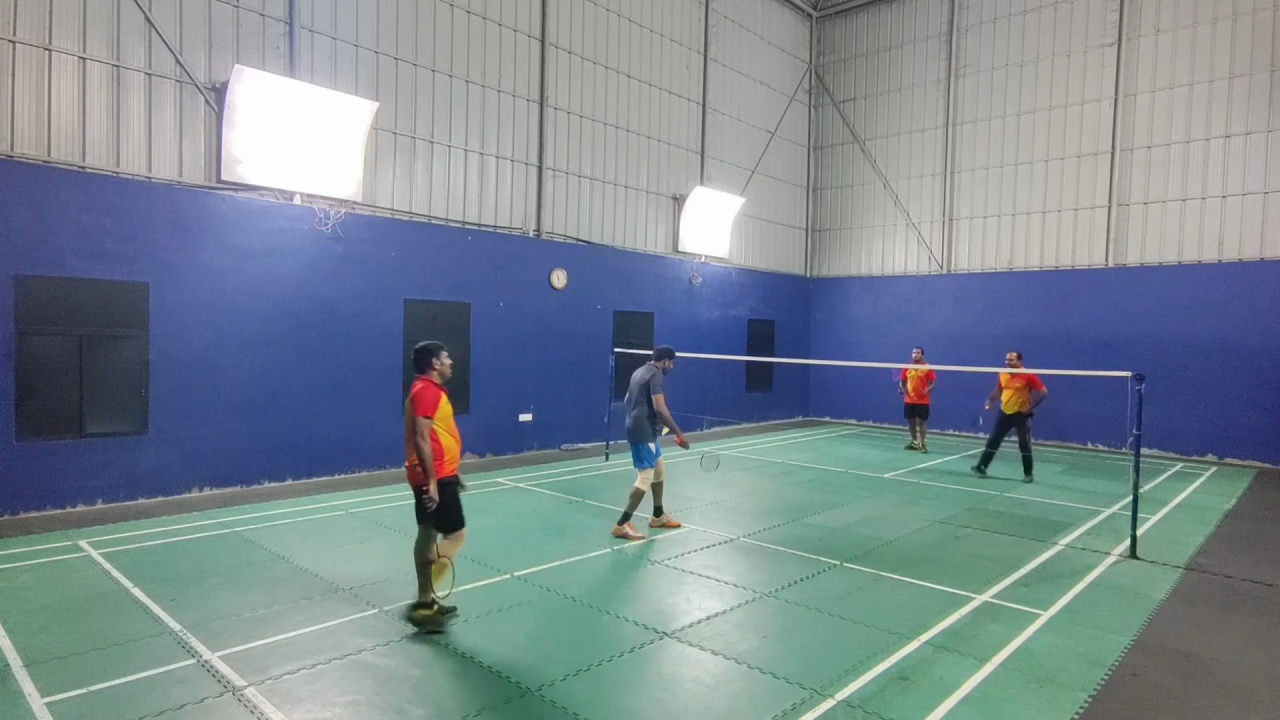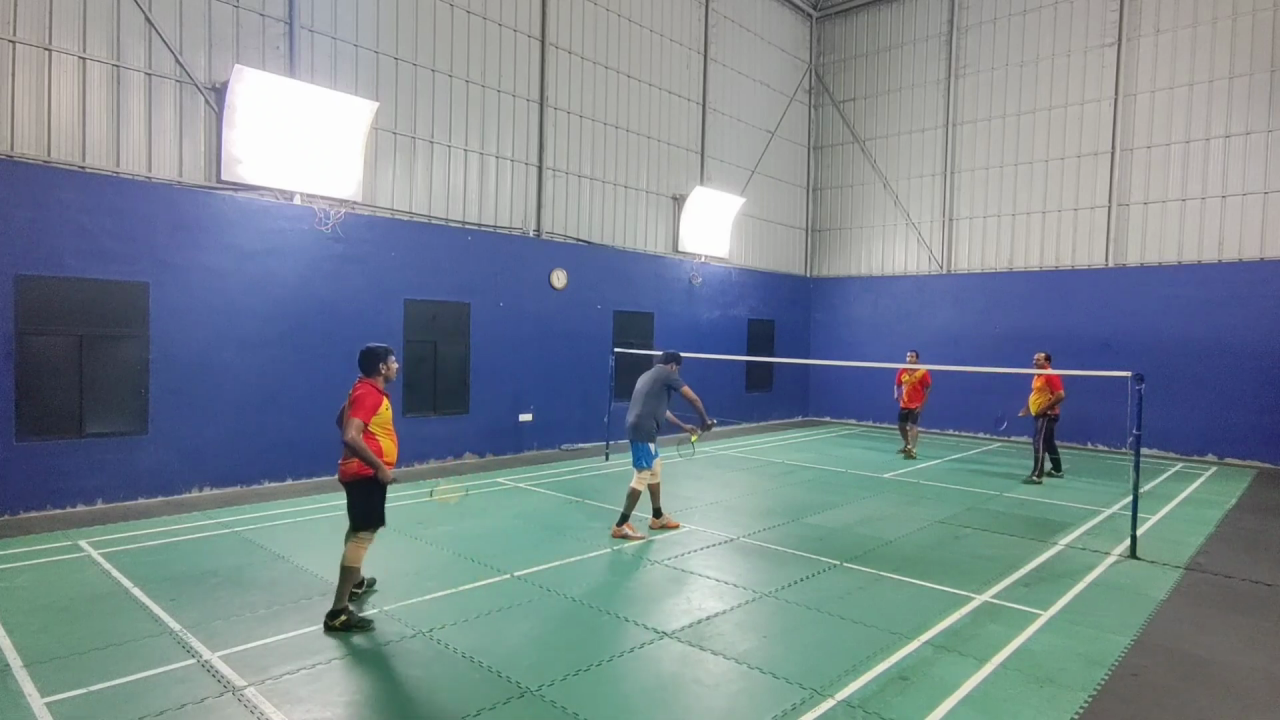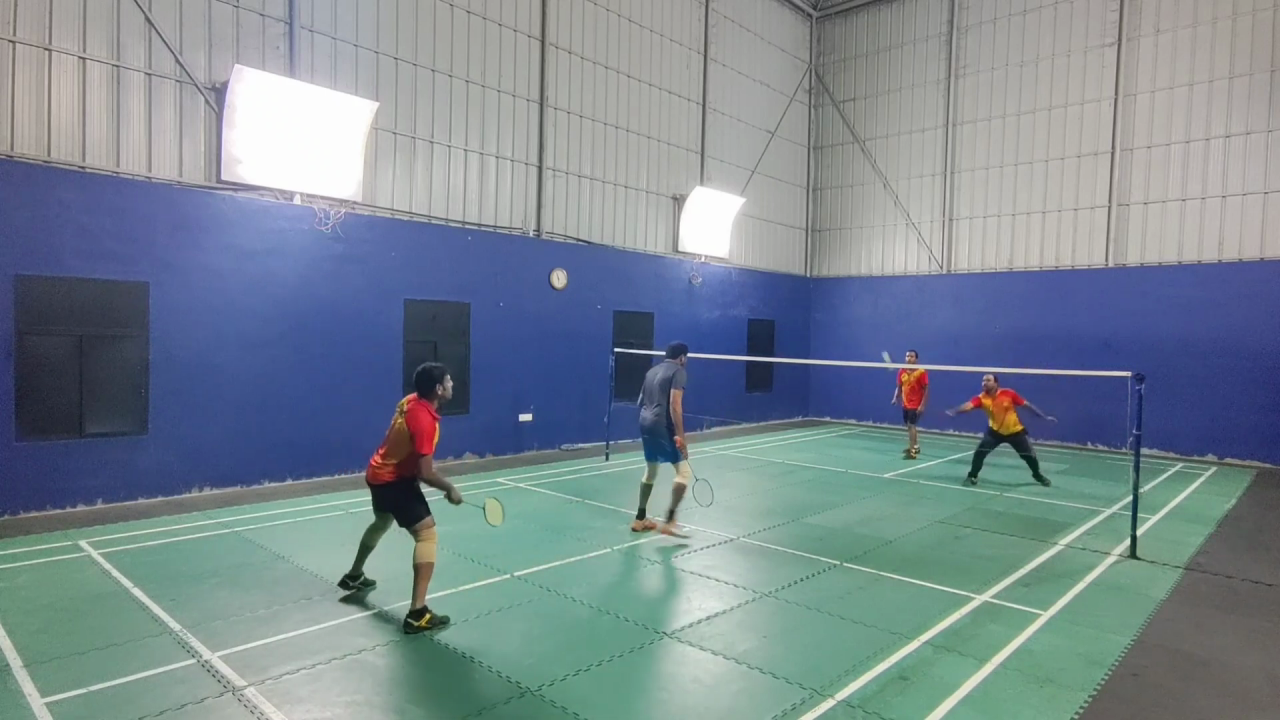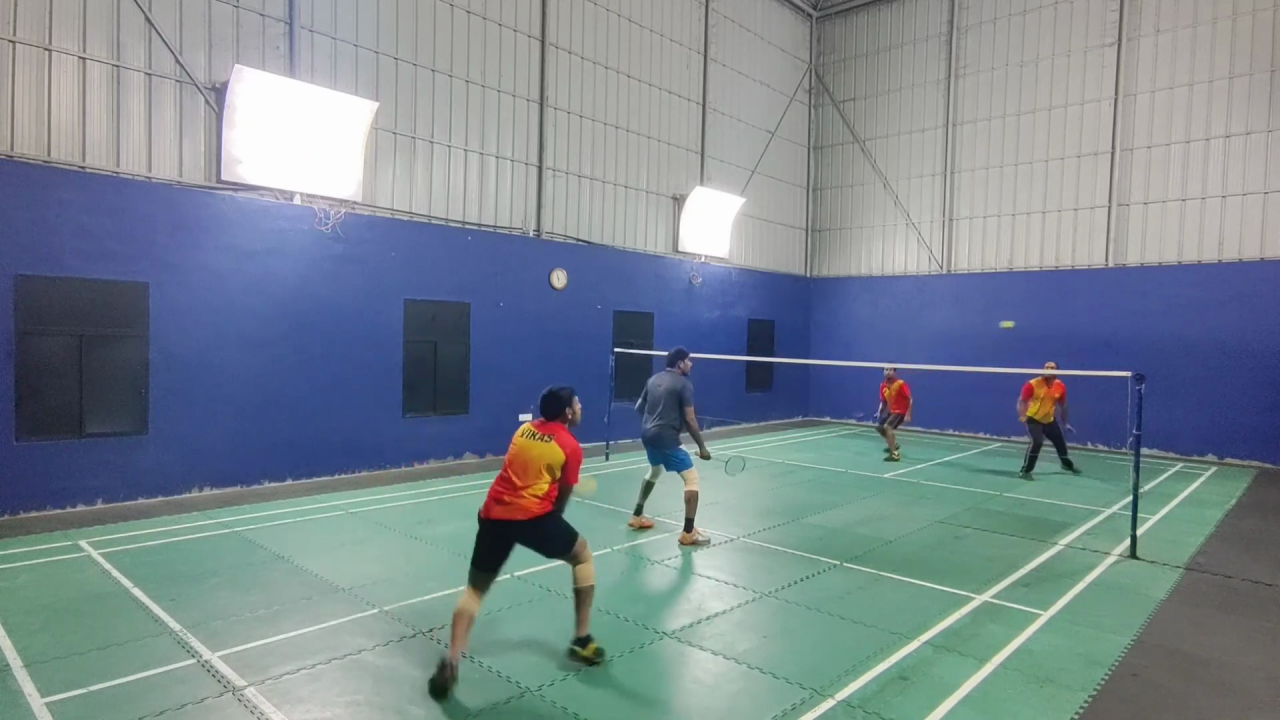
dt=1s
person 1, frame 1
left shoulder: (428, 390)
right shoulder: (427, 391)
right elbow: (421, 440)
left wrist: (452, 472)
right wrist: (433, 481)
left hip: (433, 476)
right hip: (436, 478)
left knee: (428, 535)
right knee: (454, 535)
left ankle: (426, 602)
right ankle: (423, 606)
person 1, frame 2
left shoulder: (366, 390)
right shoulder: (369, 394)
left elbow: (341, 422)
right elbow: (350, 437)
right wrist: (379, 466)
left hip: (361, 473)
right hip: (367, 475)
left knee: (359, 531)
right knee: (362, 537)
left ankle: (356, 583)
right ankle: (338, 612)
person 1, frame 3
left shoulder: (412, 401)
right shoulder: (424, 420)
right elbow: (425, 473)
right wrist: (450, 488)
left hip: (378, 473)
right hip: (395, 480)
left knee: (381, 524)
right knee: (426, 535)
left ankle: (354, 576)
right ankle: (417, 613)
person 1, frame 4
left shoulder: (525, 429)
right shoulder: (569, 446)
right elbow: (563, 497)
left hip: (494, 514)
right hip: (534, 515)
left knee: (476, 588)
right knee: (583, 556)
left ankle: (450, 664)
right ankle: (582, 640)
person 2, frame 1
left shoulder: (641, 372)
right shoulder: (655, 375)
left elbow: (628, 400)
right elbow: (660, 408)
right wrist: (678, 434)
left hip: (643, 429)
right hip: (644, 431)
left knee: (659, 469)
right knee: (645, 477)
left ankle: (658, 516)
right ankle: (622, 524)
person 2, frame 2
left shoulder: (649, 375)
right shoulder: (667, 374)
right elbow: (693, 399)
left wrist: (683, 426)
right wrist: (705, 419)
left hip: (639, 428)
right hip: (643, 429)
left knee: (655, 469)
right knee: (642, 476)
left ankle: (658, 517)
right ankle: (621, 526)
person 2, frame 3
left shoulder: (652, 371)
right shoulder: (678, 371)
left elbow: (640, 401)
right elbow: (675, 405)
right wrist: (680, 435)
left hip: (645, 424)
right hip: (662, 427)
left knee: (651, 470)
right knee: (684, 471)
left ankle: (640, 519)
right ankle: (669, 521)
person 2, frame 4
left shoulder: (653, 380)
right shoulder: (684, 384)
left elbow: (639, 407)
right elbow: (690, 420)
right wrist: (702, 447)
left hip: (648, 435)
right hip: (666, 439)
left knee: (654, 471)
right knee: (691, 478)
left ankle: (637, 516)
right ankle: (689, 532)
